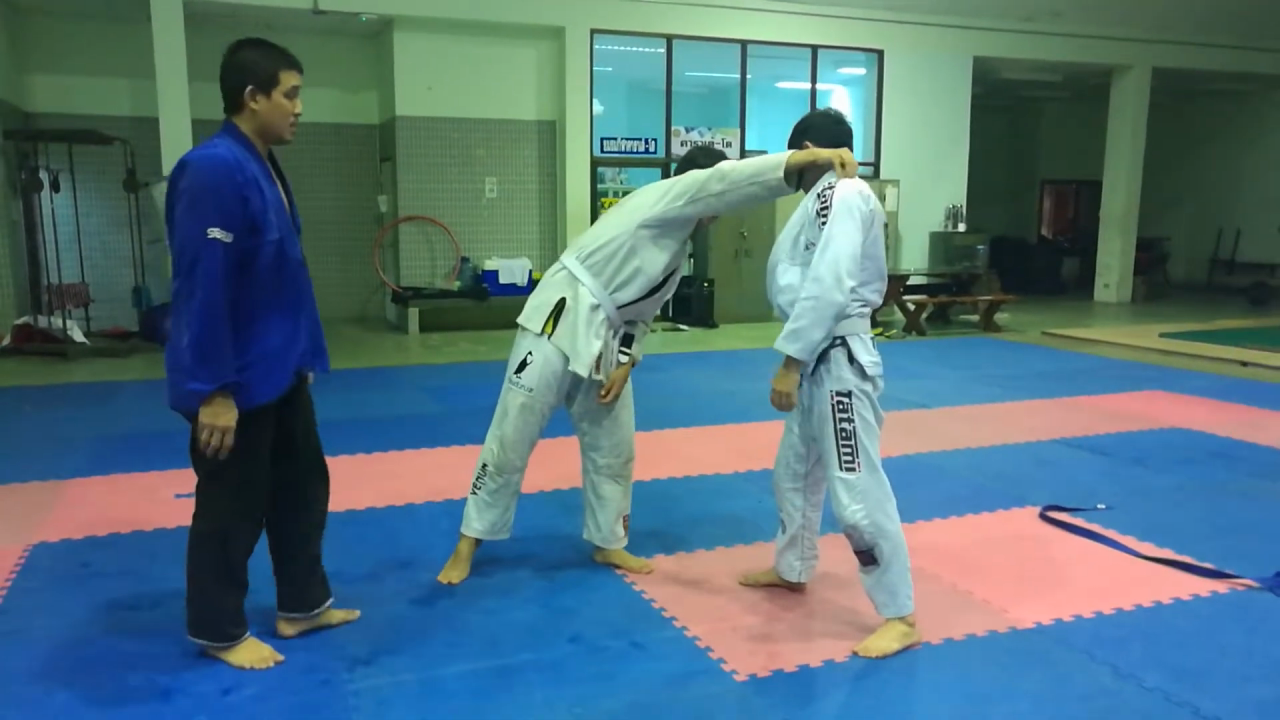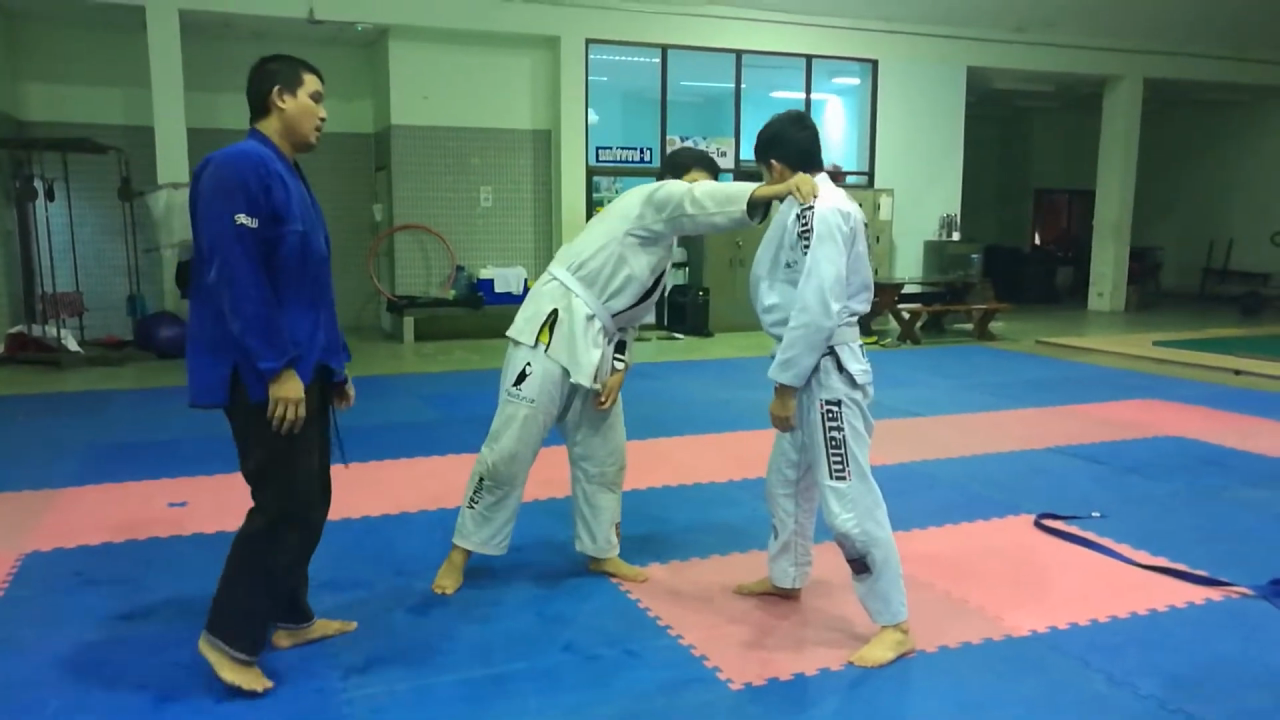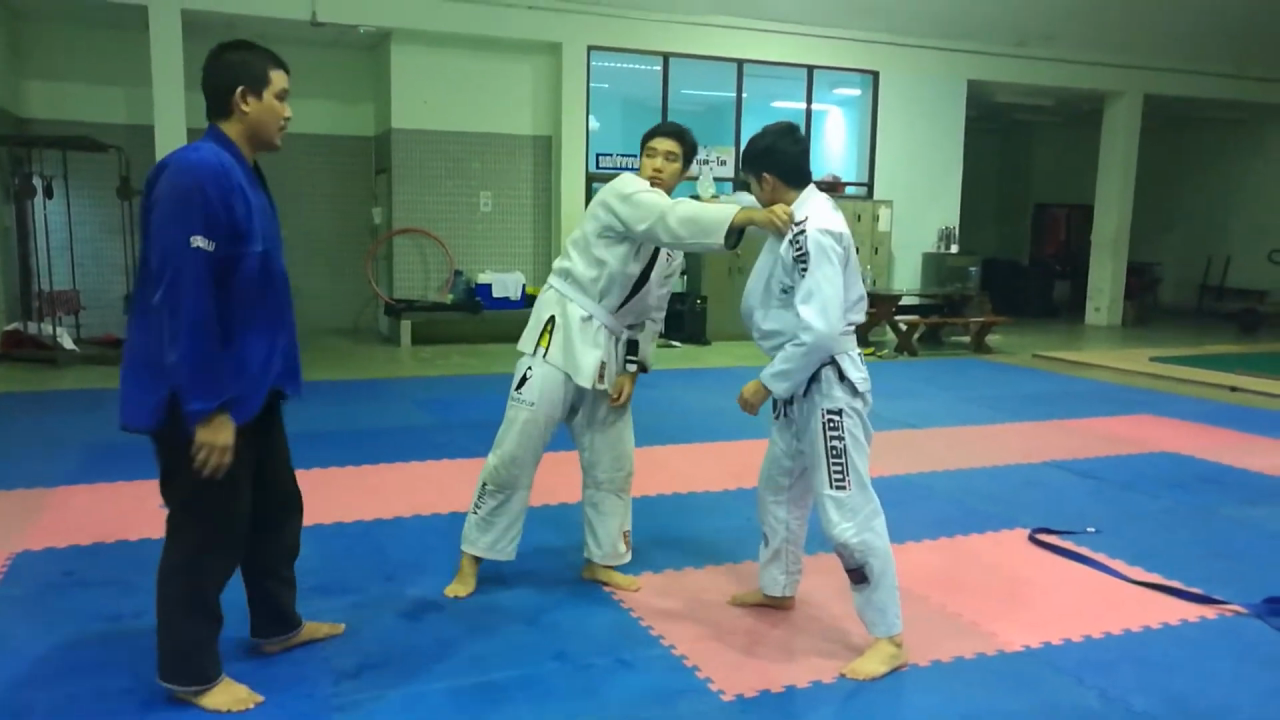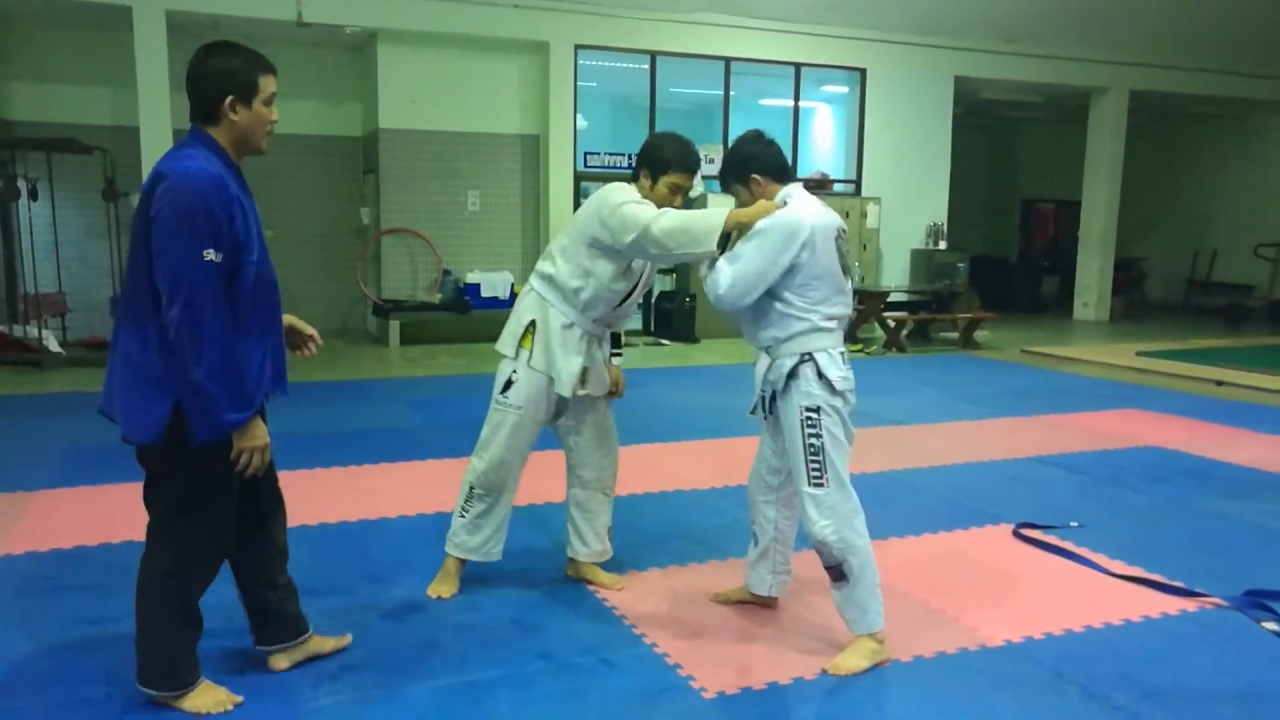
dt=0.7s
person 1, frame 1
left shoulder: (262, 166)
right shoulder: (214, 172)
right elbow: (202, 288)
left wrist: (295, 357)
right wrist: (213, 390)
left hip: (279, 366)
right hip: (236, 378)
left knee: (305, 482)
right knee: (234, 503)
left ankle: (301, 603)
right ankle: (218, 631)
person 1, frame 2
left shoulder: (286, 174)
right shoulder: (239, 167)
right elbow: (237, 279)
left wrist: (331, 364)
right wrist: (276, 368)
left hip: (300, 369)
right hip: (263, 374)
left knee: (307, 501)
right knee: (284, 504)
left ankle: (288, 617)
right ankle: (228, 638)
person 1, frame 3
left shoulder: (241, 175)
right shoulder: (196, 175)
right elbow: (182, 302)
right wrist: (208, 409)
left hip: (249, 387)
right hip: (203, 398)
left knee: (276, 507)
right knee: (208, 531)
left ankle: (277, 624)
person 1, frame 4
left shoulder: (212, 175)
right shoulder: (192, 185)
right elbow: (195, 312)
left wrist: (272, 325)
right wrist: (240, 415)
left hip: (219, 392)
right hip: (189, 402)
left knee: (258, 517)
right knee: (188, 539)
left ankle: (283, 636)
person 2, frame 1
left shoulder: (843, 195)
right shoulder: (833, 197)
left elbow: (827, 289)
left wrist: (787, 362)
left hip: (840, 360)
right hip: (818, 358)
left knee: (857, 489)
right knee: (796, 470)
left ankle: (900, 616)
right ankle: (793, 568)
person 2, frame 2
left shoulder: (820, 211)
right shoulder: (815, 206)
left elbow: (816, 311)
left wrist: (784, 387)
left hip: (827, 371)
right hip: (810, 369)
left knee: (847, 500)
right knee: (787, 479)
left ankle: (894, 625)
right ankle: (786, 577)
person 2, frame 3
left shoulder: (813, 235)
right shoulder: (806, 210)
left elbow: (819, 331)
left wrist: (765, 385)
left hip: (828, 382)
right hip: (803, 382)
left knee: (847, 511)
right knee: (779, 486)
left ankle: (888, 638)
right ankle: (777, 587)
person 2, frame 4
left shoulder: (785, 222)
right shoulder: (817, 215)
left elbow: (729, 289)
left wrist: (715, 254)
left hip: (808, 376)
right hip: (791, 373)
left knee: (827, 507)
right knee: (769, 486)
left ankle: (870, 634)
right ankle: (763, 585)
person 3, frame 1
left shoulder: (677, 246)
right shoulder: (663, 196)
right elbow: (728, 181)
left wrist: (624, 364)
right wrist: (812, 157)
left hip: (603, 341)
right hip: (559, 322)
left knee: (613, 447)
right knee: (512, 440)
left ankle: (607, 544)
right ankle: (467, 545)
person 3, frame 2
left shoulder: (662, 250)
right shoulder: (649, 199)
right elbow: (699, 203)
left wrist: (618, 371)
right wrist: (776, 189)
left hip: (594, 347)
right hip: (553, 332)
left knee: (603, 456)
right knee: (510, 451)
left ankle: (601, 552)
right ankle: (460, 555)
person 3, frame 3
left shoulder: (671, 247)
right shoulder: (623, 192)
left elbow: (649, 314)
right elbow: (672, 218)
left wrist: (632, 370)
right wrist: (752, 216)
left hip: (608, 349)
right hip: (561, 336)
left knee: (613, 462)
right knee: (515, 455)
left ankle: (601, 559)
right ankle: (472, 559)
person 3, frame 4
left shoulder: (650, 234)
right shoulder: (613, 202)
right elbow: (663, 231)
left wrist: (612, 360)
right wrist: (741, 216)
left hip: (588, 351)
right hip: (542, 338)
left knee: (597, 462)
right knee: (499, 458)
left ankle: (584, 557)
right ankle: (456, 559)
